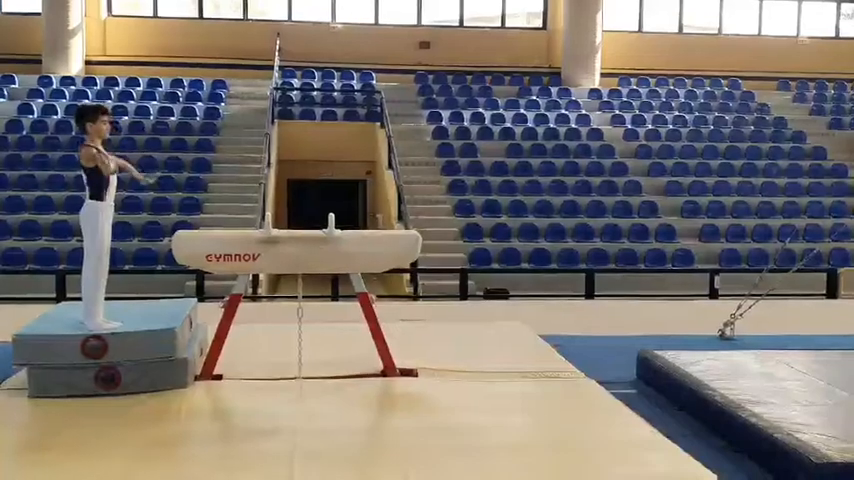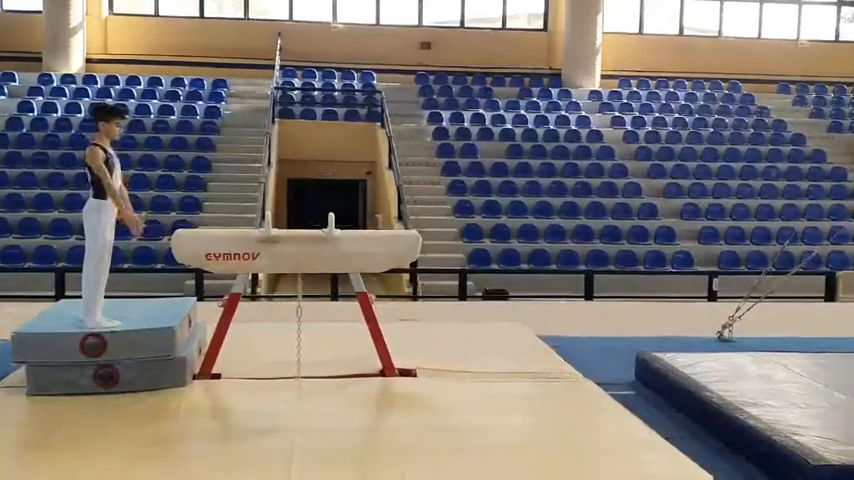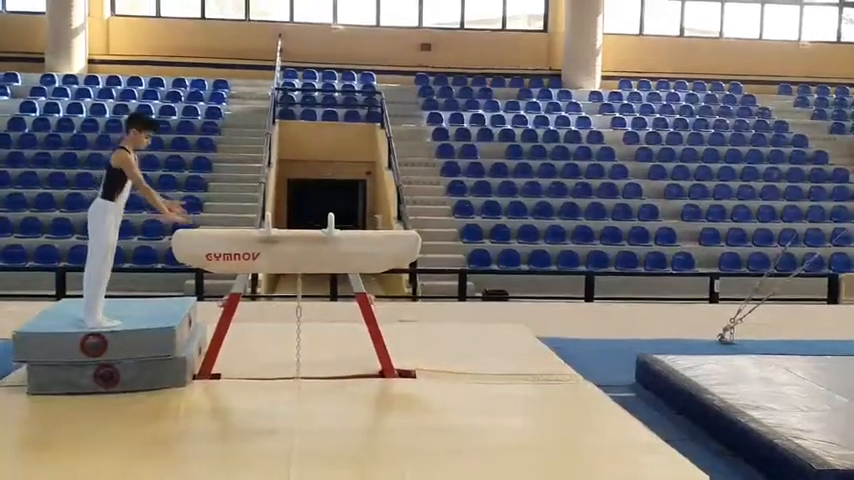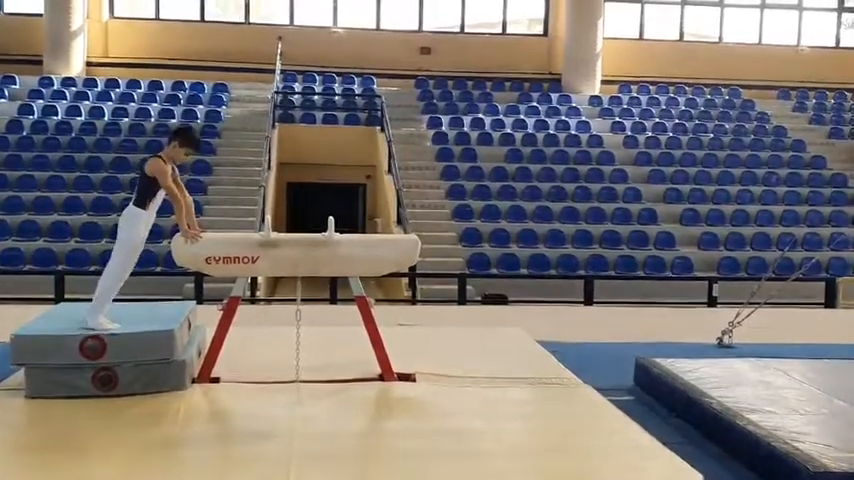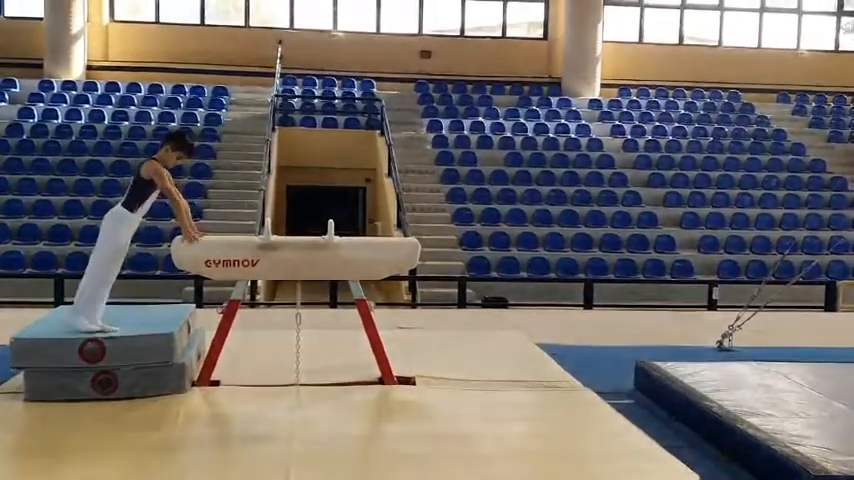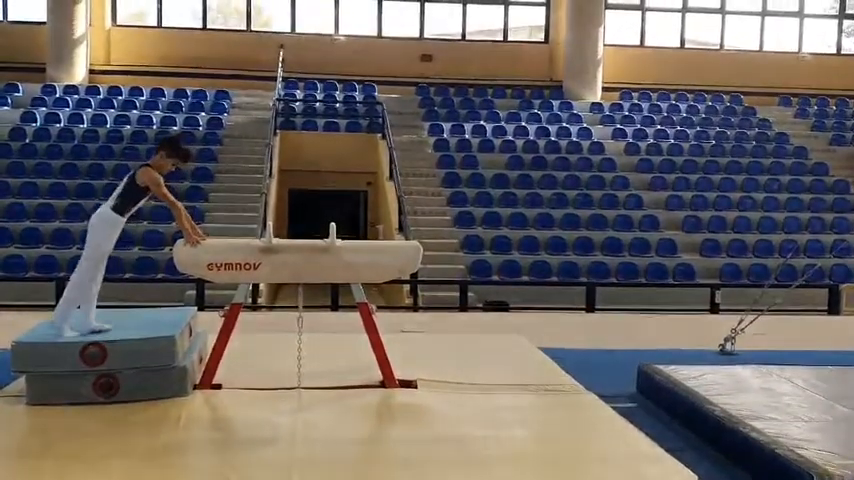
dt=0.5s
person 1, frame 1
left shoulder: (100, 150)
right shoulder: (88, 151)
left elbow: (119, 161)
right elbow: (96, 156)
left wrist: (137, 174)
right wrist: (105, 165)
left hip: (103, 210)
right hip: (96, 210)
left knee: (97, 264)
right knee: (96, 263)
left ankle: (92, 315)
right ankle: (93, 318)
person 1, frame 2
left shoulder: (109, 151)
right shoulder: (95, 151)
left elbow: (119, 185)
right elbow: (108, 185)
left wrist: (130, 214)
right wrist: (125, 214)
left hip: (108, 210)
right hip: (99, 210)
left knee: (100, 263)
right knee: (97, 262)
left ankle: (92, 314)
right ankle: (92, 317)
person 1, frame 3
left shoulder: (130, 155)
right shoulder: (123, 155)
left elbow: (141, 187)
right elbow: (143, 188)
left wrist: (167, 203)
right wrist: (166, 213)
left hip: (112, 212)
right hip: (105, 211)
left knee: (102, 264)
right knee: (99, 263)
left ankle: (93, 313)
right ankle: (93, 316)
person 1, frame 4
left shoulder: (171, 168)
right shoulder: (157, 164)
left elbow: (186, 197)
right elbow: (176, 199)
left wrist: (194, 226)
right wrist: (184, 229)
left hip: (142, 221)
right hip: (136, 219)
left knee: (121, 268)
right knee: (119, 267)
left ankle: (97, 314)
right ankle: (94, 315)
person 1, frame 5
left shoulder: (162, 172)
right shoulder: (154, 167)
left elbow: (181, 201)
right elbow: (175, 201)
left wrist: (192, 229)
right wrist: (186, 231)
left hip: (127, 223)
right hip: (120, 221)
left knee: (108, 272)
right knee: (99, 268)
left ankle: (92, 318)
right ankle: (79, 314)
person 1, frame 6
left shoulder: (148, 173)
right shoulder: (150, 175)
left elbow: (176, 206)
right elbow: (174, 206)
left wrist: (195, 230)
right wrist: (188, 235)
left hip: (107, 219)
right hip: (108, 222)
left knee: (92, 271)
right knee: (87, 272)
left ankle: (87, 321)
right ankle: (61, 320)
